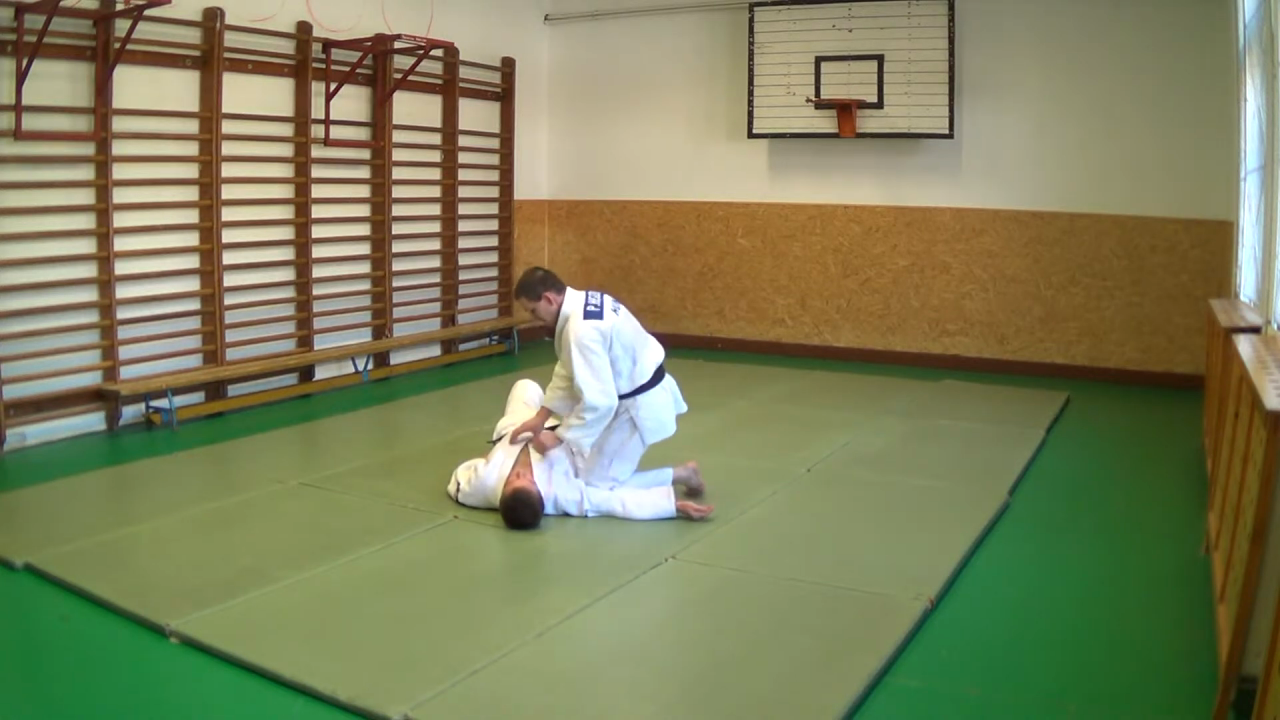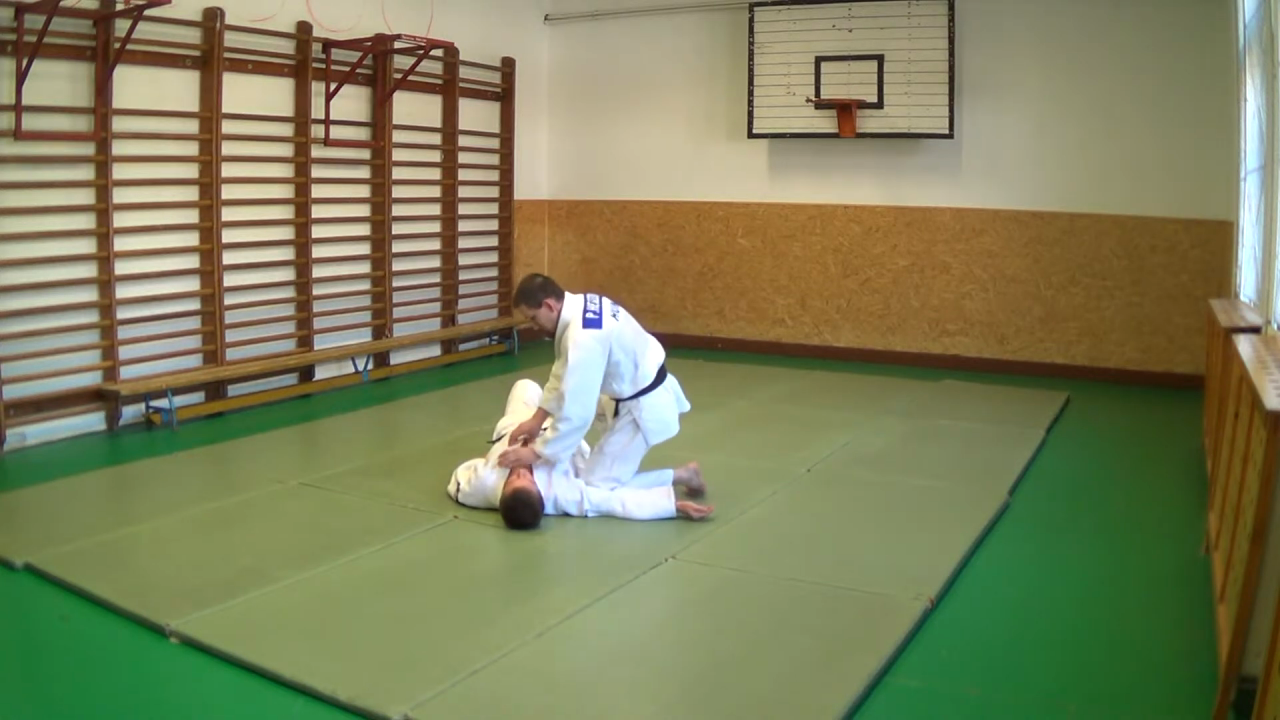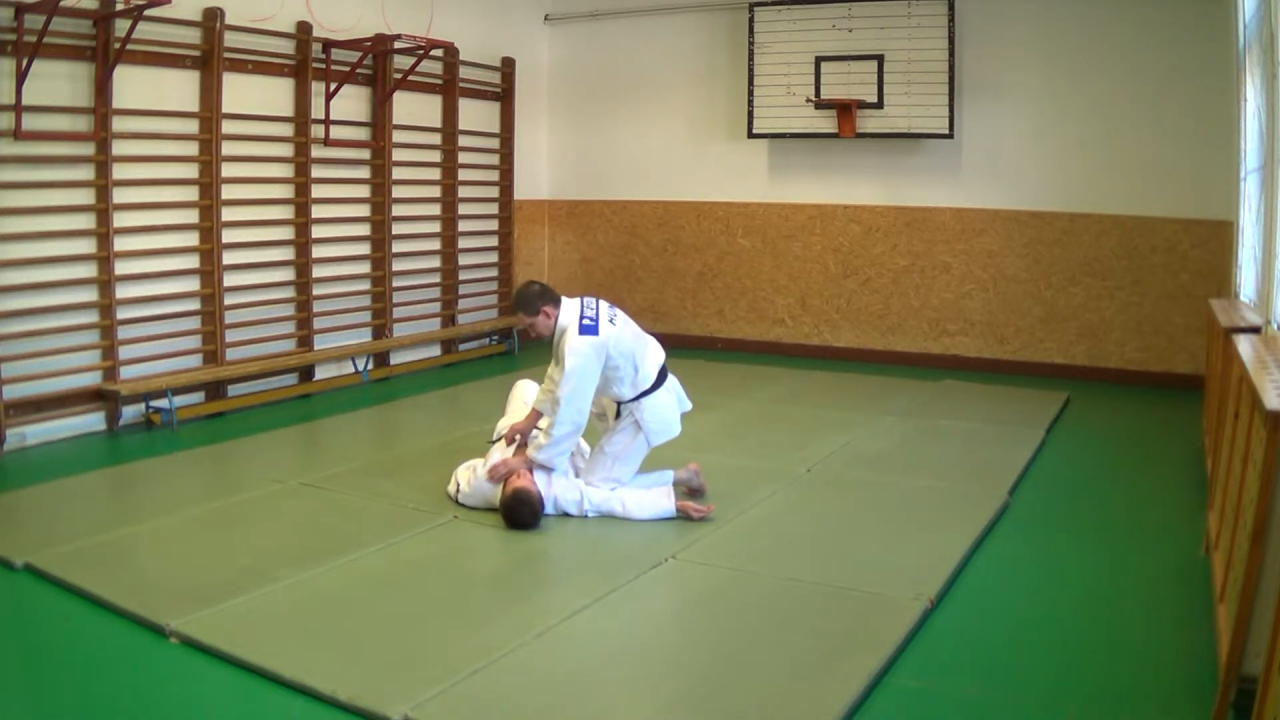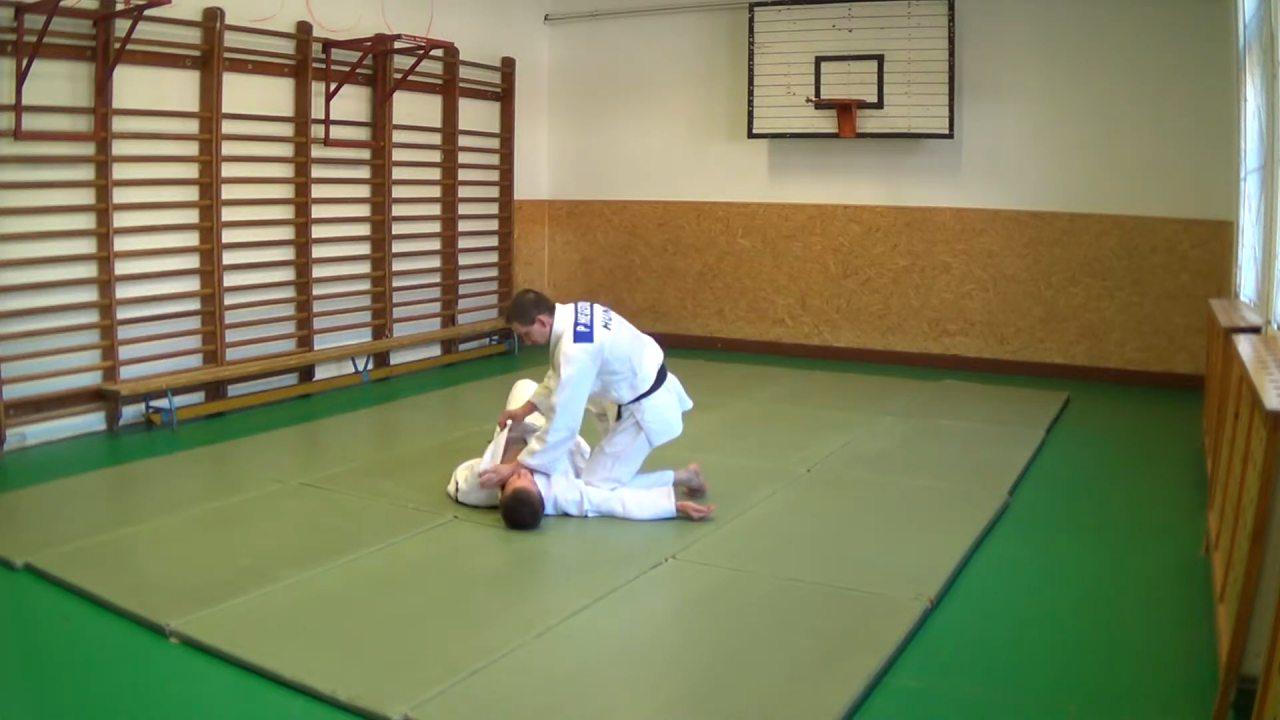
dt=0.2s
person 1, frame 1
left shoulder: (482, 486)
right shoulder: (559, 496)
left elbow: (458, 480)
right elbow: (618, 500)
right wrist: (676, 504)
left knee: (526, 387)
person 1, frame 2
left shoulder: (481, 487)
right shoulder: (559, 495)
left elbow: (459, 481)
right elbow: (618, 500)
right wrist: (677, 505)
left knee: (526, 386)
person 1, frame 3
left shoulder: (480, 489)
right shoulder: (559, 495)
left elbow: (458, 482)
right elbow: (618, 500)
right wrist: (677, 505)
left knee: (526, 386)
person 1, frame 4
left shoulder: (478, 489)
right shoulder: (558, 495)
left elbow: (458, 484)
right elbow: (619, 500)
right wrist: (676, 505)
left knee: (526, 386)
person 2, frame 1
left shoulder: (581, 330)
right shoulder: (584, 302)
left elbow: (599, 401)
right elbow: (568, 372)
left wrist: (558, 437)
right wrist: (540, 417)
left hip: (641, 406)
right hip: (648, 394)
left knee: (597, 487)
person 2, frame 2
left shoulder: (582, 337)
right shoulder: (581, 305)
left elbow: (576, 411)
right elbow: (564, 373)
left wrist: (535, 452)
right wrist: (536, 421)
left hip: (643, 407)
right hip: (649, 395)
left knee: (597, 488)
person 2, frame 3
left shoulder: (580, 343)
right shoulder: (578, 308)
left elbow: (569, 415)
right elbow: (560, 376)
left wrist: (527, 460)
right wrist: (529, 421)
left hip: (646, 409)
right hip: (650, 396)
left knee: (597, 488)
person 2, frame 4
left shoulder: (575, 350)
right shoulder: (573, 313)
left elbow: (563, 421)
right elbow: (558, 379)
left wrist: (516, 467)
right wrist: (524, 411)
left hip: (647, 409)
right hip: (651, 392)
left knee: (596, 487)
